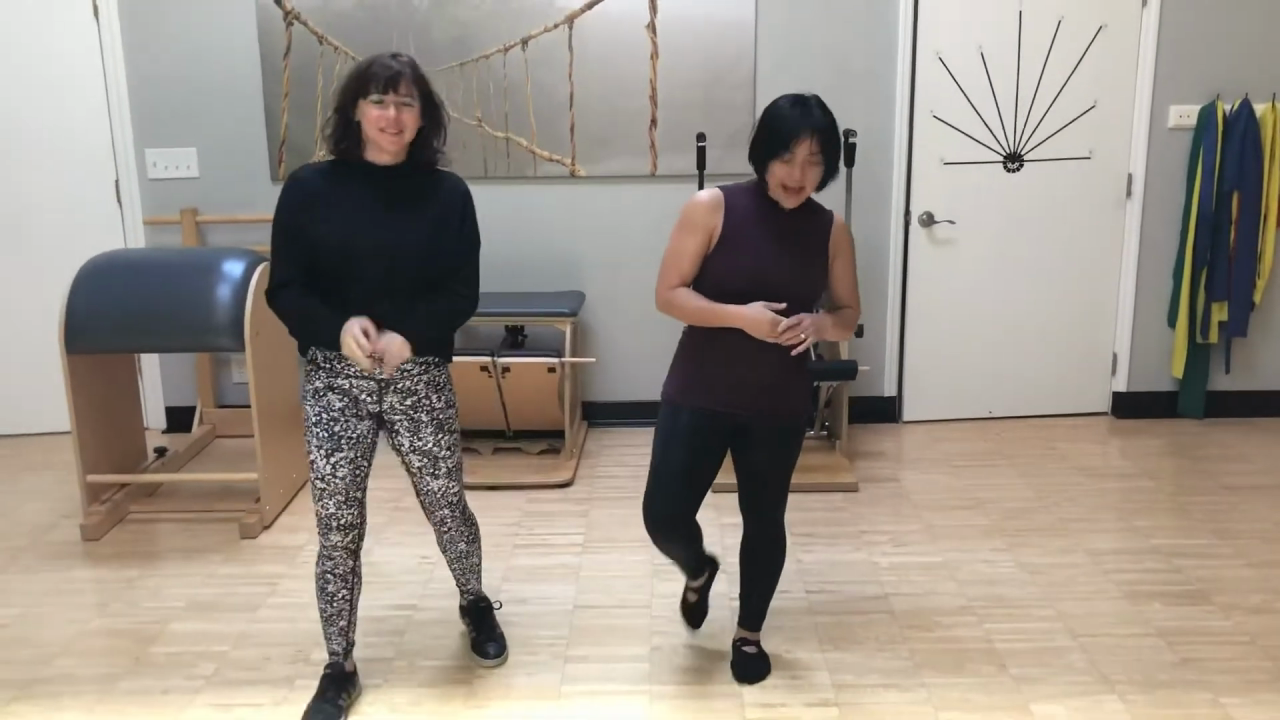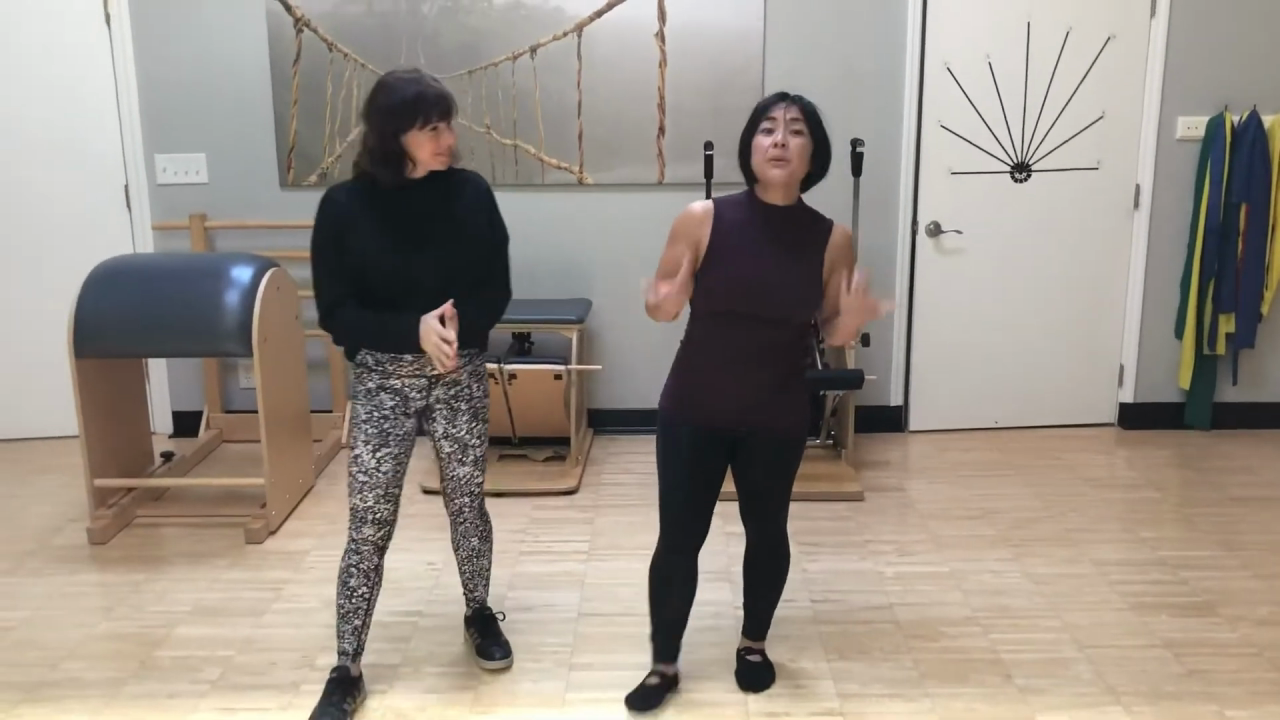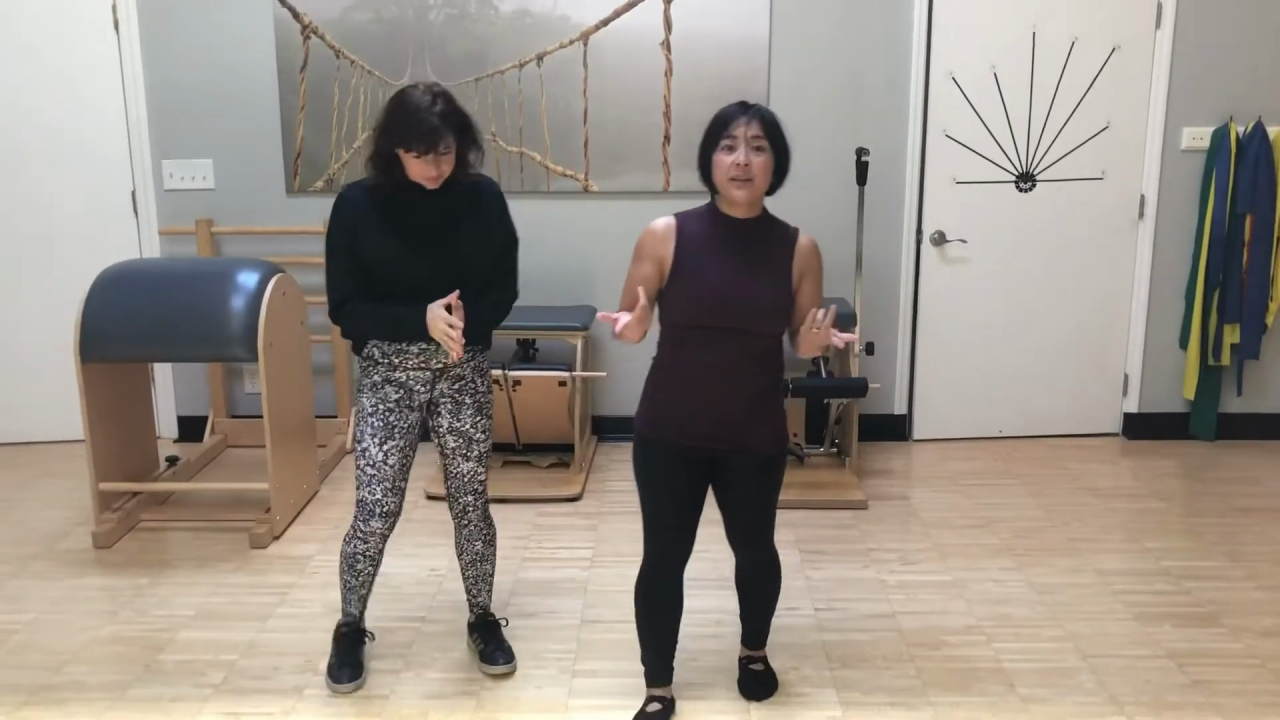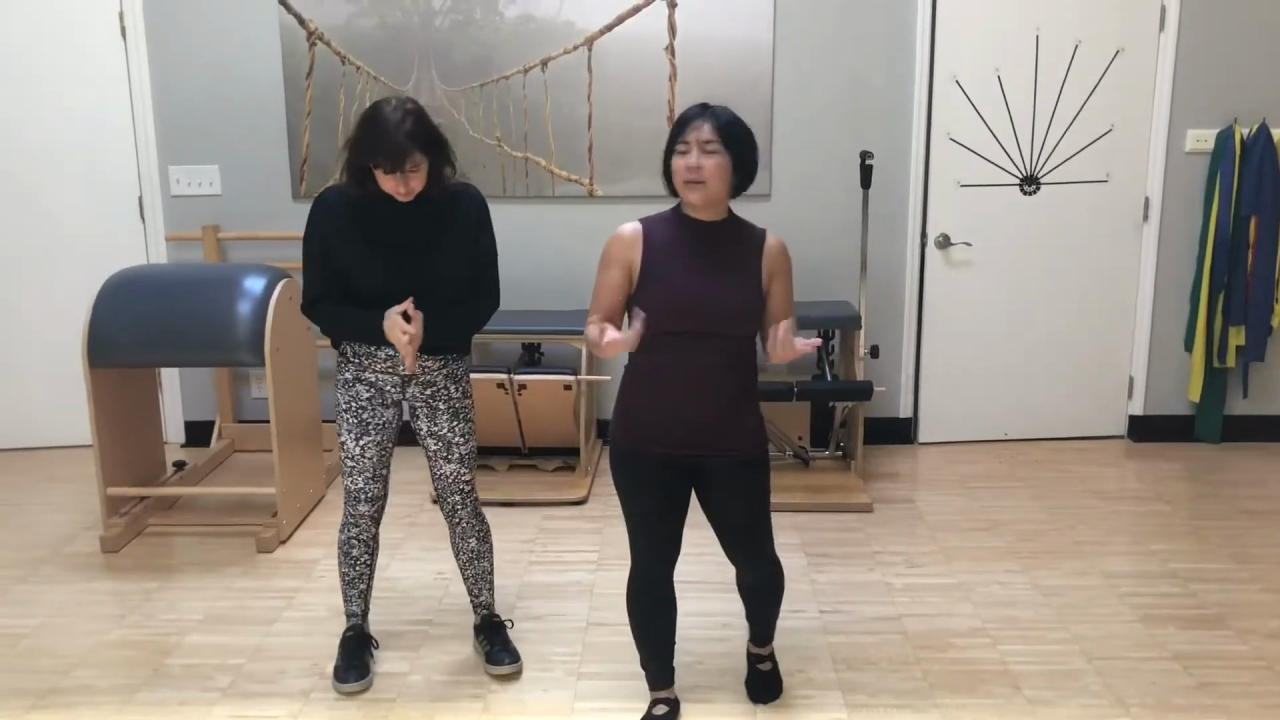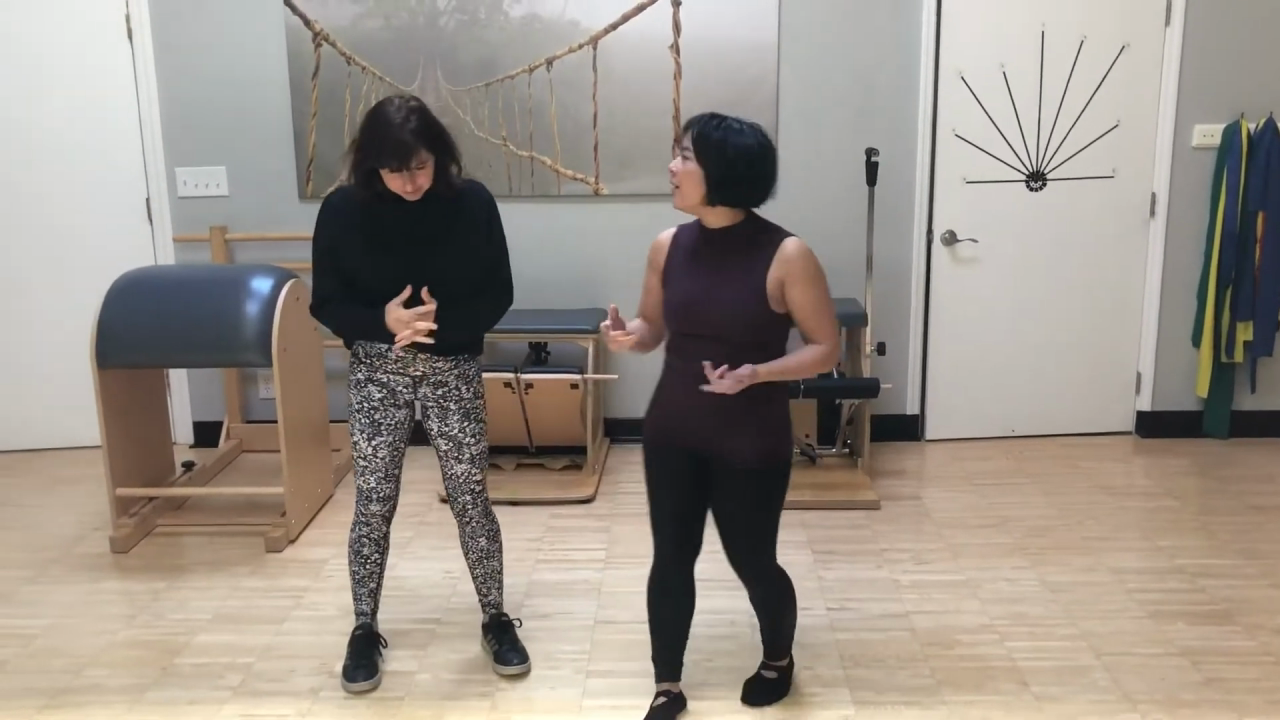
dt=0.4s
person 1, frame 1
left shoulder: (446, 194)
right shoulder: (309, 188)
left elbow: (461, 296)
right elbow: (284, 291)
left wrist: (409, 335)
right wrist: (339, 329)
left hip: (420, 376)
right hip: (333, 379)
left knee: (447, 506)
right knee: (338, 528)
left ankle: (475, 603)
person 1, frame 2
left shoulder: (471, 194)
right shoulder: (345, 206)
left elbow: (497, 289)
right elbow: (335, 312)
left wrist: (460, 325)
right wrist: (414, 329)
left hip: (460, 374)
right hip: (382, 379)
left knee: (467, 503)
right knee: (369, 524)
left ankle: (479, 613)
person 1, frame 3
left shoulder: (483, 199)
right shoulder: (358, 205)
left elbow: (503, 290)
right elbow: (344, 306)
left wrist: (464, 319)
right wrist: (422, 319)
left hip: (465, 369)
right hip: (388, 372)
left knee: (469, 501)
right knee: (376, 510)
left ankle: (482, 618)
right ankle: (350, 627)
person 1, frame 4
left shoulder: (464, 206)
right shoulder: (335, 208)
left elbow: (483, 299)
right elbow: (317, 302)
left wrist: (427, 329)
right wrist: (380, 324)
left hip: (441, 370)
right hip: (363, 372)
left knee: (459, 498)
right knee: (362, 505)
left ankle: (487, 619)
right ankle: (356, 630)
person 1, frame 5
left shoulder: (472, 203)
right shoulder: (343, 210)
left elbow: (498, 296)
right elbow: (326, 303)
left wrist: (441, 321)
right wrist: (384, 319)
left hip: (454, 370)
right hip: (376, 372)
left knee: (470, 499)
right knee: (373, 505)
left ankle: (496, 619)
right ankle: (365, 630)
person 2, frame 1
left shoulder: (831, 230)
right shoulder: (711, 207)
left elbow: (849, 313)
right elbow: (668, 294)
left wrist: (820, 324)
right wrist: (740, 316)
left hip: (779, 406)
right hip: (698, 394)
left knee: (764, 521)
right knee: (664, 513)
left ankle: (748, 633)
right ankle: (699, 570)
person 2, frame 2
left shoulder: (831, 239)
right shoulder: (703, 218)
left elbow: (831, 333)
right elbow: (660, 308)
left wrist: (852, 318)
right wrist: (669, 298)
left hip: (777, 418)
right hip: (693, 410)
left knee: (767, 531)
right knee: (679, 537)
left ankle: (753, 643)
right ankle: (664, 663)
person 2, frame 3
left shoulder: (798, 249)
right shoulder: (665, 235)
left elbow: (803, 338)
right elbow: (631, 319)
left wrist: (817, 338)
right wrist: (632, 326)
left hip: (755, 436)
right hip: (668, 432)
left knee: (754, 549)
right knee: (663, 558)
left ankle: (753, 651)
person 2, frame 4
left shoulder: (766, 250)
right shoulder: (632, 240)
left elbow: (775, 336)
right elbow: (596, 328)
left wrist: (787, 348)
right wrist: (609, 340)
left hip: (734, 441)
right hip: (645, 440)
left knee: (755, 556)
right knee: (652, 566)
left ankle: (761, 648)
person 2, frame 5
left shoulder: (787, 255)
right shoulder: (669, 245)
left elbow: (826, 347)
left wrist: (754, 373)
right wrist: (627, 336)
left hip: (753, 444)
right hip: (672, 434)
left knee: (753, 561)
right knee: (671, 558)
left ankle: (778, 658)
